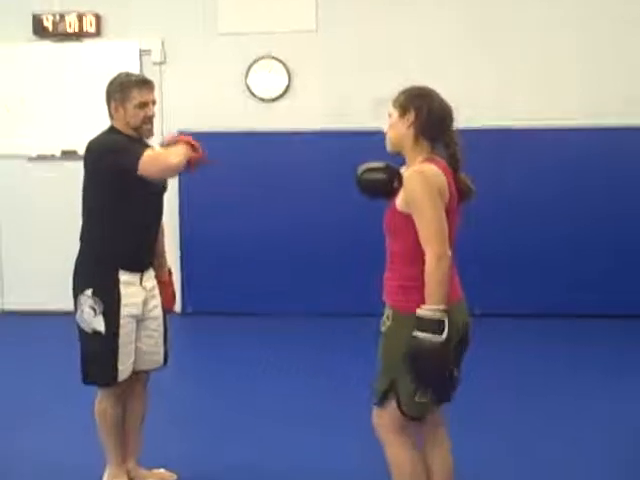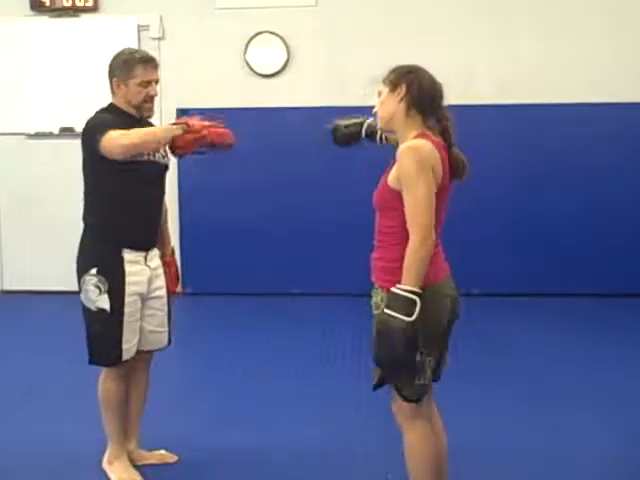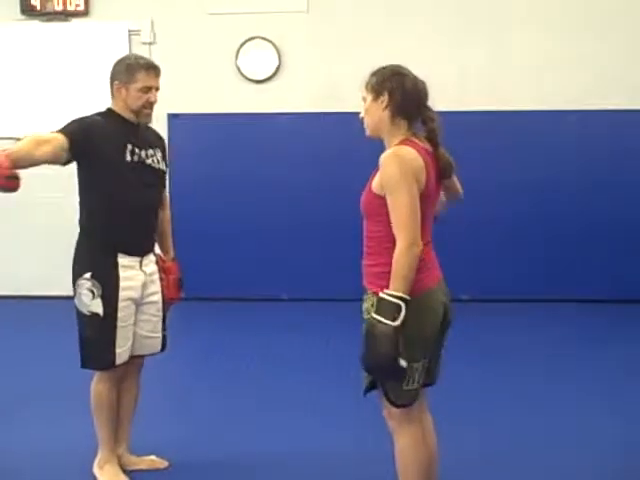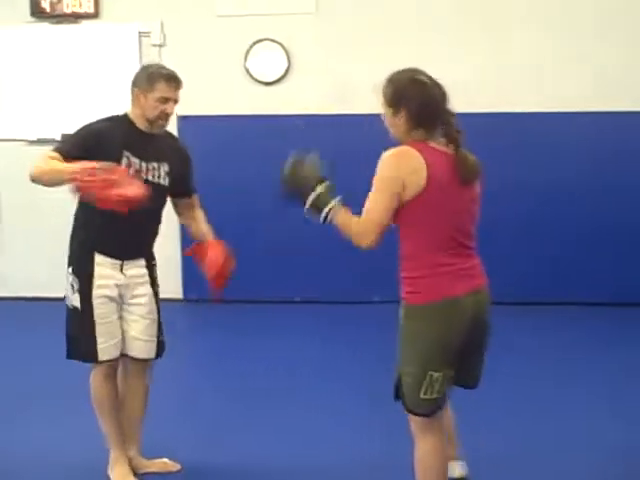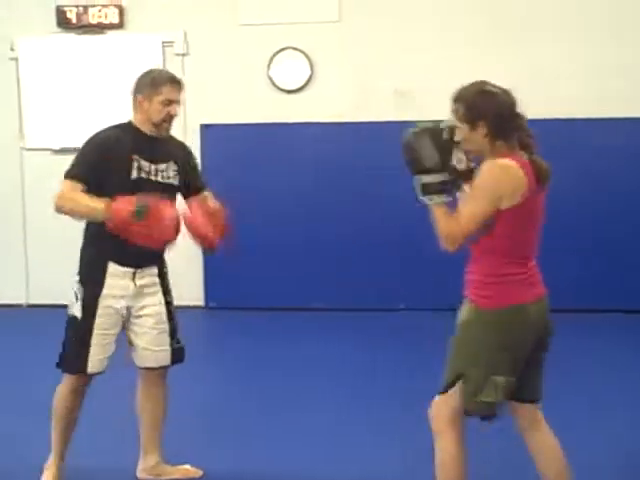
dt=0.4s
person 1, frame 1
left shoulder: (144, 151)
right shoulder: (105, 149)
right elbow: (165, 166)
left wrist: (162, 270)
right wrist: (183, 149)
left hip: (143, 280)
right hip: (107, 283)
left knee: (140, 376)
right knee: (113, 381)
person 1, frame 2
left shoulder: (153, 131)
right shoulder: (102, 124)
right elbow: (122, 146)
left wrist: (166, 251)
right wrist: (180, 129)
left hip: (149, 259)
right hip: (111, 261)
left knee: (142, 357)
right knee: (116, 362)
left ankle: (133, 444)
person 1, frame 3
left shoulder: (155, 140)
right shoulder: (89, 129)
right elbow: (48, 145)
left wrist: (169, 257)
left hip: (145, 265)
right hip: (102, 266)
left knee: (134, 363)
right knee: (108, 365)
person 1, frame 4
left shoulder: (174, 151)
right shoulder: (101, 134)
left elbow: (188, 208)
right elbow: (40, 169)
left wrist: (210, 244)
right wrist: (83, 172)
left hip: (140, 266)
right hip: (96, 264)
left knee: (139, 361)
right knee: (104, 363)
person 1, frame 5
left shoulder: (178, 152)
right shoulder: (106, 144)
left elbow: (204, 203)
right elbow: (64, 200)
right wrist: (113, 211)
left hip: (151, 276)
right hip: (104, 274)
left knee: (155, 369)
right knee: (78, 374)
person 2, frame 1
left shoulder: (421, 176)
right shoulder: (435, 171)
left elbow: (438, 256)
left wrist: (431, 325)
right wrist: (397, 185)
left hip: (417, 314)
right hip: (436, 311)
left knee: (389, 424)
right knee: (428, 423)
person 2, frame 2
left shoulder: (414, 153)
right shoulder: (427, 145)
left elbow: (422, 238)
left wrist: (402, 311)
right wrist: (369, 130)
left hip: (407, 293)
right hip: (424, 290)
left knee: (409, 409)
right knee: (417, 404)
person 2, frame 3
left shoulder: (397, 159)
right shoulder: (421, 152)
left elbow: (409, 244)
right elbow: (452, 192)
left wrist: (389, 315)
left hip: (401, 299)
right hip: (423, 293)
left knee: (400, 414)
right knee: (412, 408)
person 2, frame 4
left shoulder: (398, 161)
right shoulder: (463, 161)
left elbow: (366, 234)
left wrist: (320, 197)
left hip: (431, 305)
right hip: (473, 296)
left knee: (424, 421)
right knee: (429, 407)
person 2, frame 5
left shoulder: (498, 172)
right shoulder: (526, 167)
left elbow: (451, 238)
left wrist: (431, 180)
right wrist: (454, 177)
left hip: (495, 312)
right hip: (530, 306)
left knee: (444, 417)
right knee: (528, 418)
